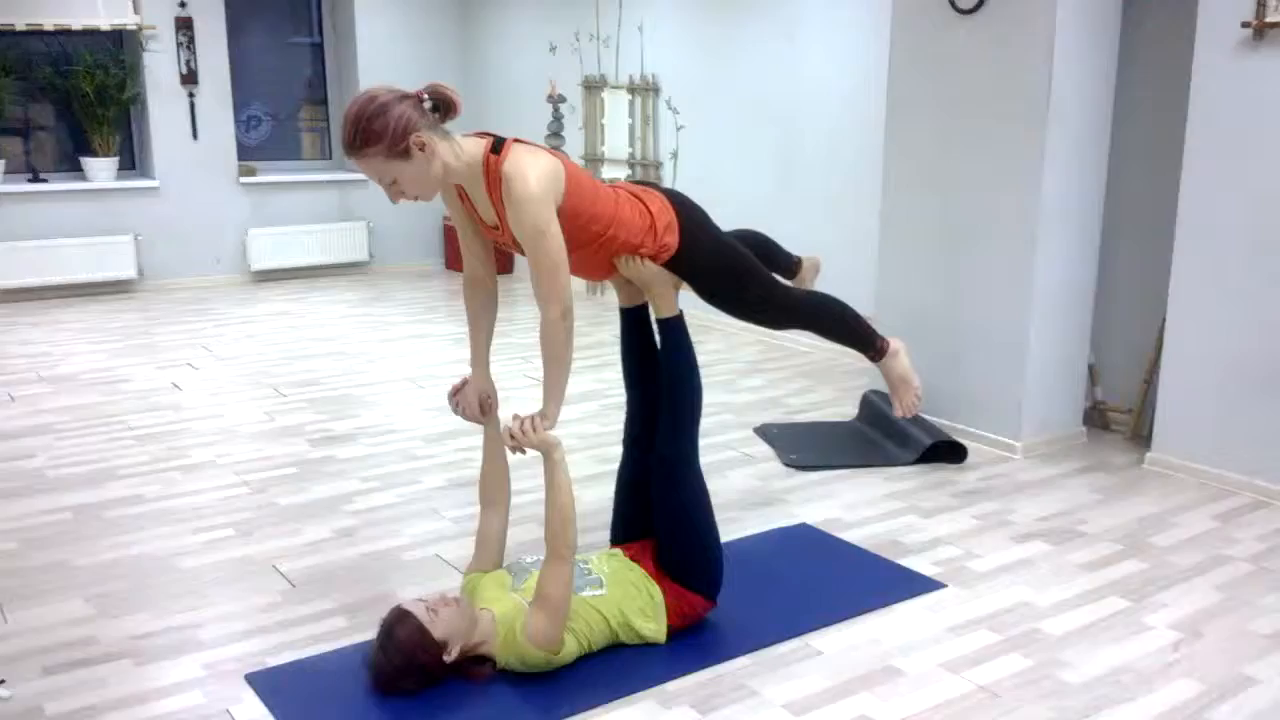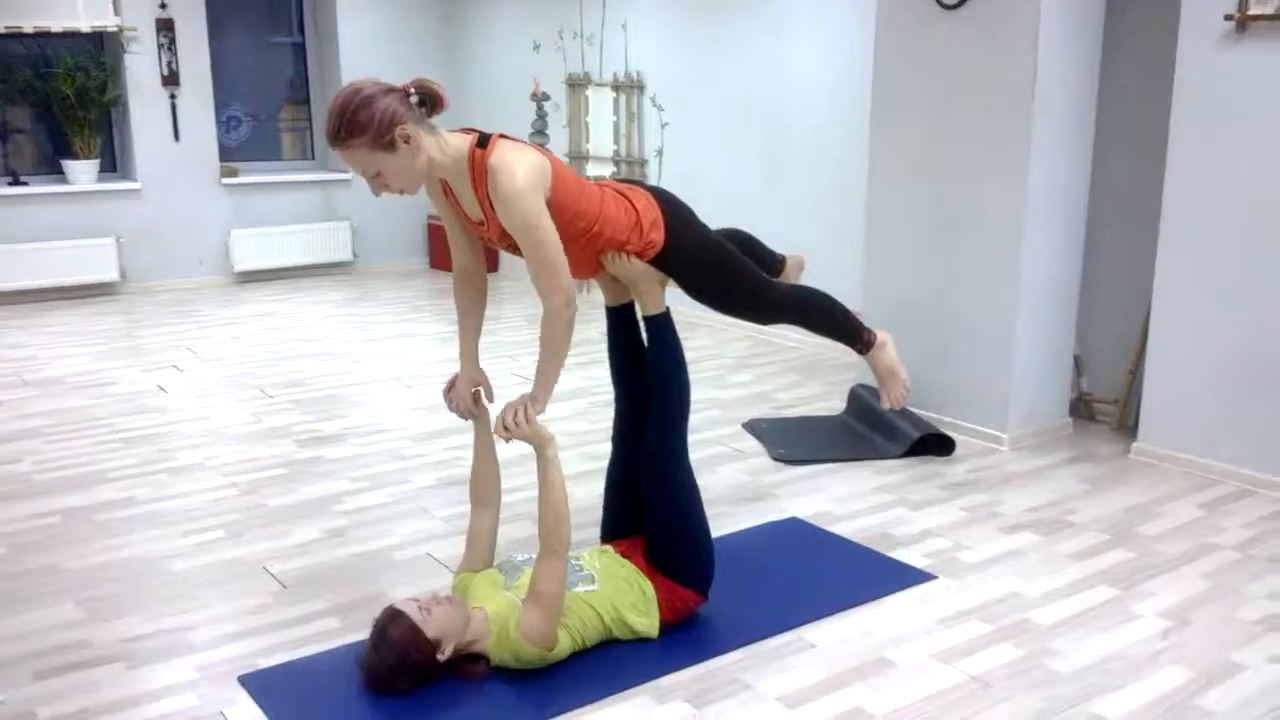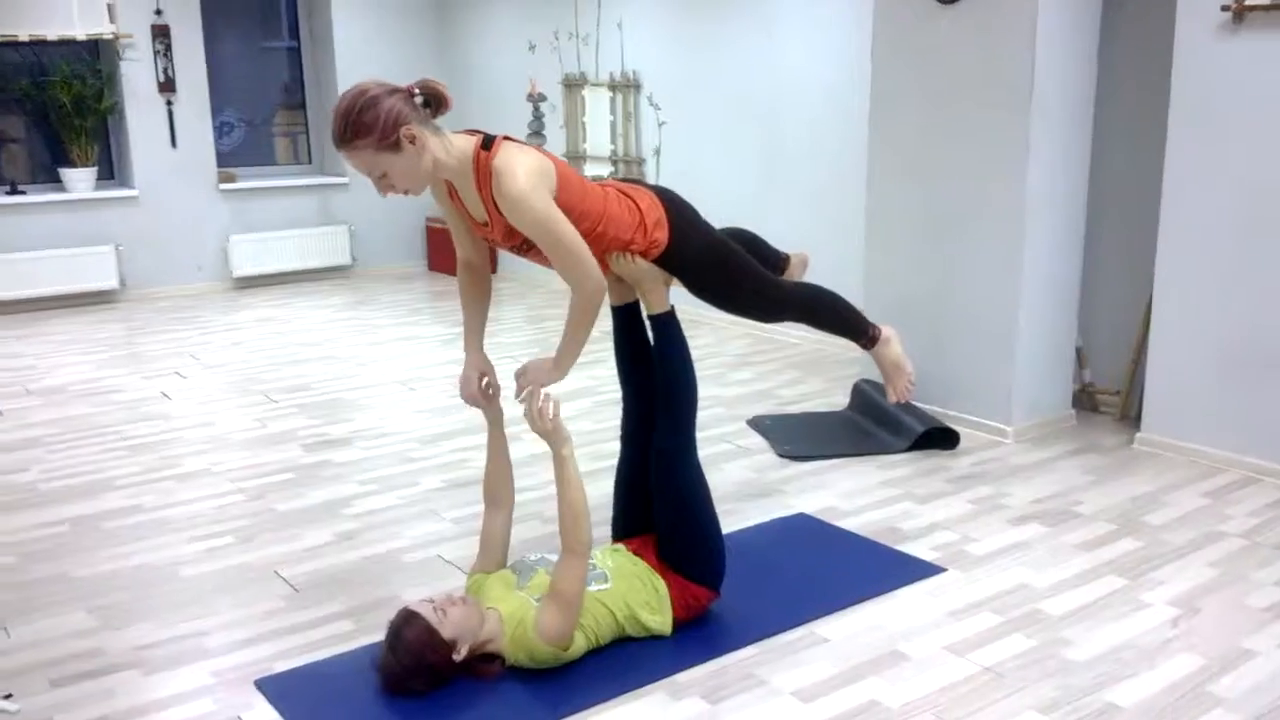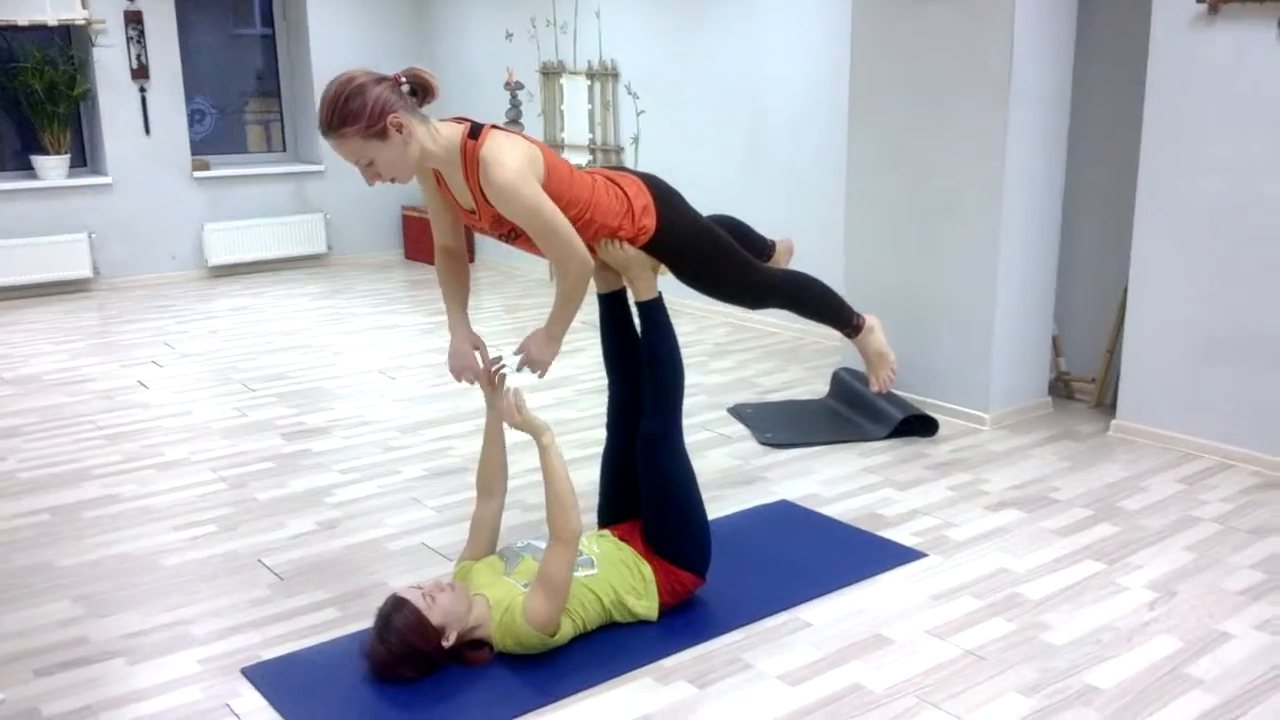
dt=0.2s
person 1, frame 1
left shoulder: (522, 181)
right shoulder: (456, 180)
left elbow: (557, 308)
right elbow: (479, 277)
left wrist: (549, 413)
right wrist: (479, 372)
left hip: (667, 231)
right hip: (629, 218)
left knee: (774, 307)
right knee: (733, 249)
left ankle: (885, 352)
right ankle: (798, 265)
person 1, frame 2
left shoulder: (507, 178)
right shoulder: (441, 175)
left elbow: (559, 298)
right elbow: (469, 269)
left wrist: (537, 399)
right wrist: (468, 363)
left hip: (652, 229)
right hip: (614, 214)
left knee: (761, 302)
right knee: (719, 246)
left ankle: (873, 346)
right ankle: (782, 262)
person 1, frame 3
left shoulder: (511, 181)
right shoulder: (445, 171)
left elbow: (589, 283)
right elbow: (473, 265)
left wrist: (557, 367)
right wrist: (473, 352)
left hip: (656, 230)
right hip: (618, 213)
left knee: (766, 300)
right knee: (721, 243)
left ankle: (877, 339)
right ankle: (785, 263)
person 1, frame 4
left shoulder: (499, 169)
right shoulder: (431, 161)
left elbow: (577, 265)
right elbow: (449, 248)
left wrist: (548, 340)
right wrist: (459, 329)
left hip: (642, 217)
right hip: (608, 202)
left knee: (752, 286)
left ankle: (860, 328)
right ankle: (772, 247)
person 2, frame 1
left shoulder: (481, 595)
right shoulder: (526, 644)
left elbow: (494, 508)
right elbow: (561, 552)
left wrist: (489, 426)
right wrist: (553, 455)
left hip: (630, 563)
right hip: (677, 591)
right knee: (672, 453)
right ankle: (662, 300)
person 2, frame 2
left shoulder: (471, 593)
right shoulder: (519, 641)
left elbow: (484, 508)
right elbow: (555, 548)
left wrist: (480, 424)
right wrist: (545, 450)
left hip: (622, 560)
right hip: (667, 586)
right knee: (662, 448)
right ankle: (649, 299)
person 2, frame 3
left shoulder: (485, 595)
right shoulder: (535, 641)
left elbow: (498, 509)
right elbow: (578, 548)
left wrist: (493, 422)
right wrist: (561, 447)
left hip: (635, 558)
right hip: (680, 583)
right knee: (671, 445)
left ankle: (627, 296)
right ankle: (653, 298)
person 2, frame 4
left shoulder: (473, 581)
right shoulder: (522, 627)
left elbow: (490, 497)
right elbow: (567, 533)
left wrist: (495, 414)
right wrist: (542, 435)
left hip: (620, 544)
right hip: (666, 569)
right knee: (657, 432)
left ankle: (611, 283)
right ankle: (641, 284)
